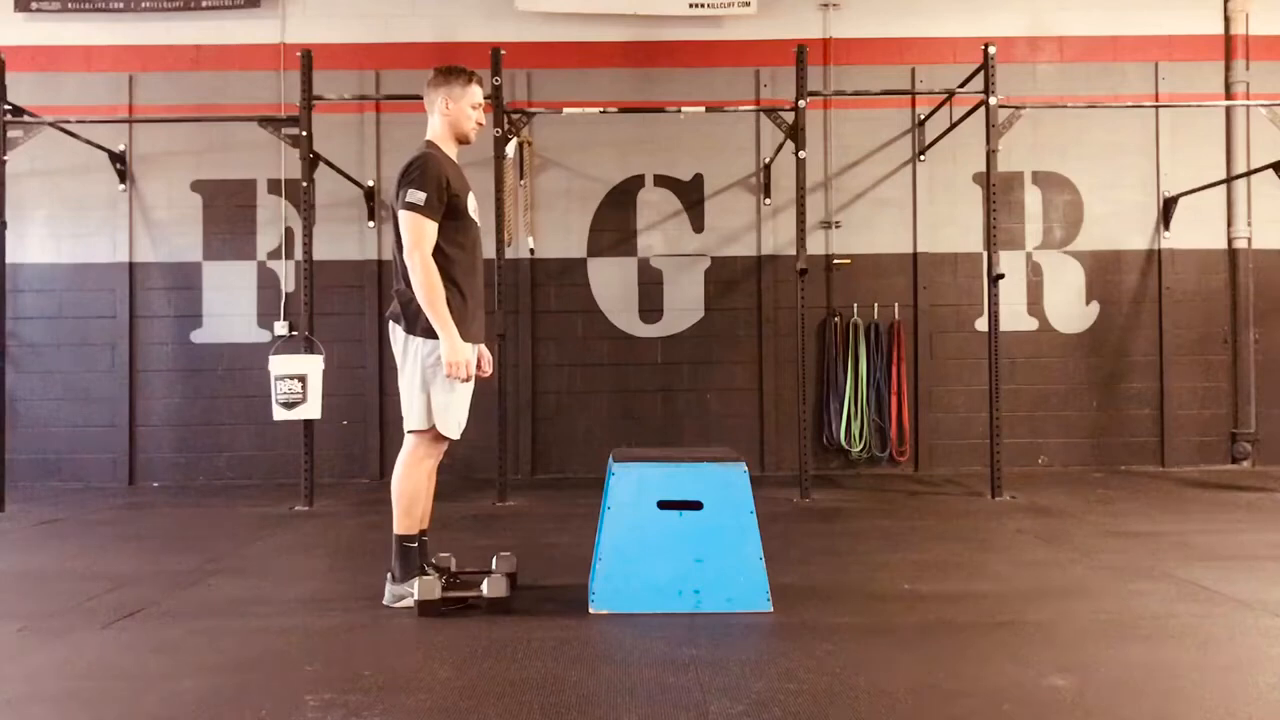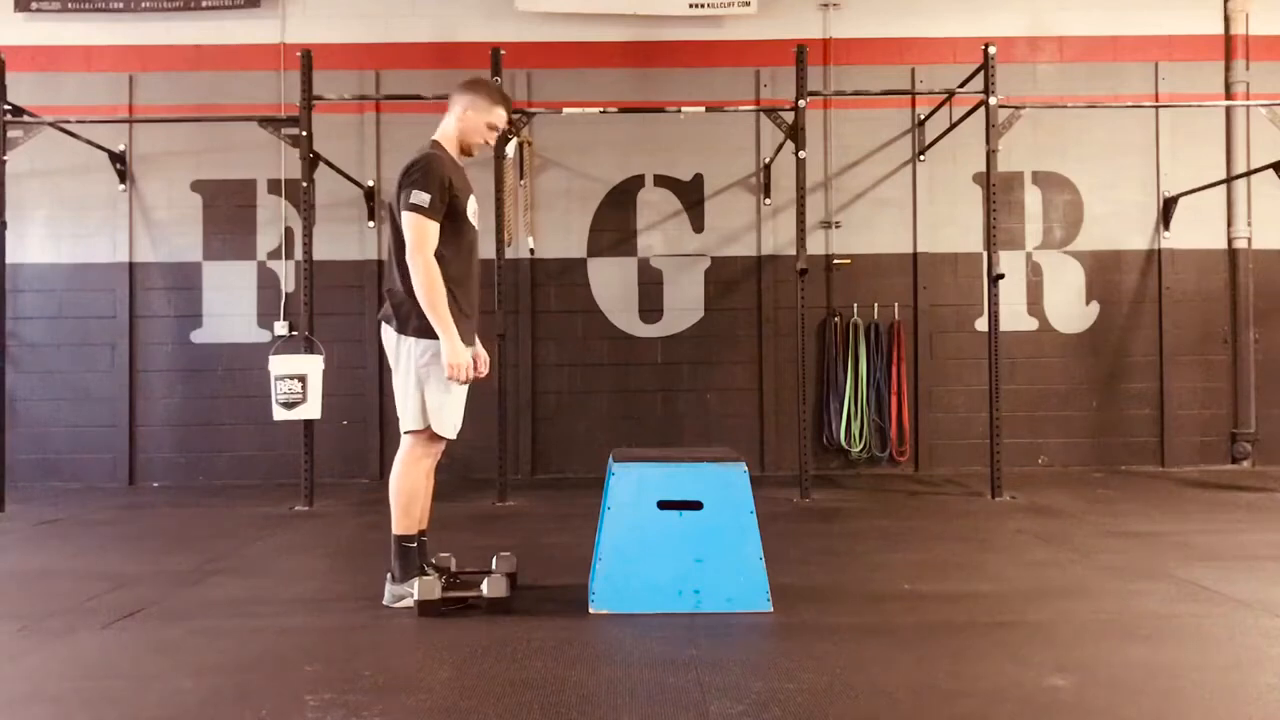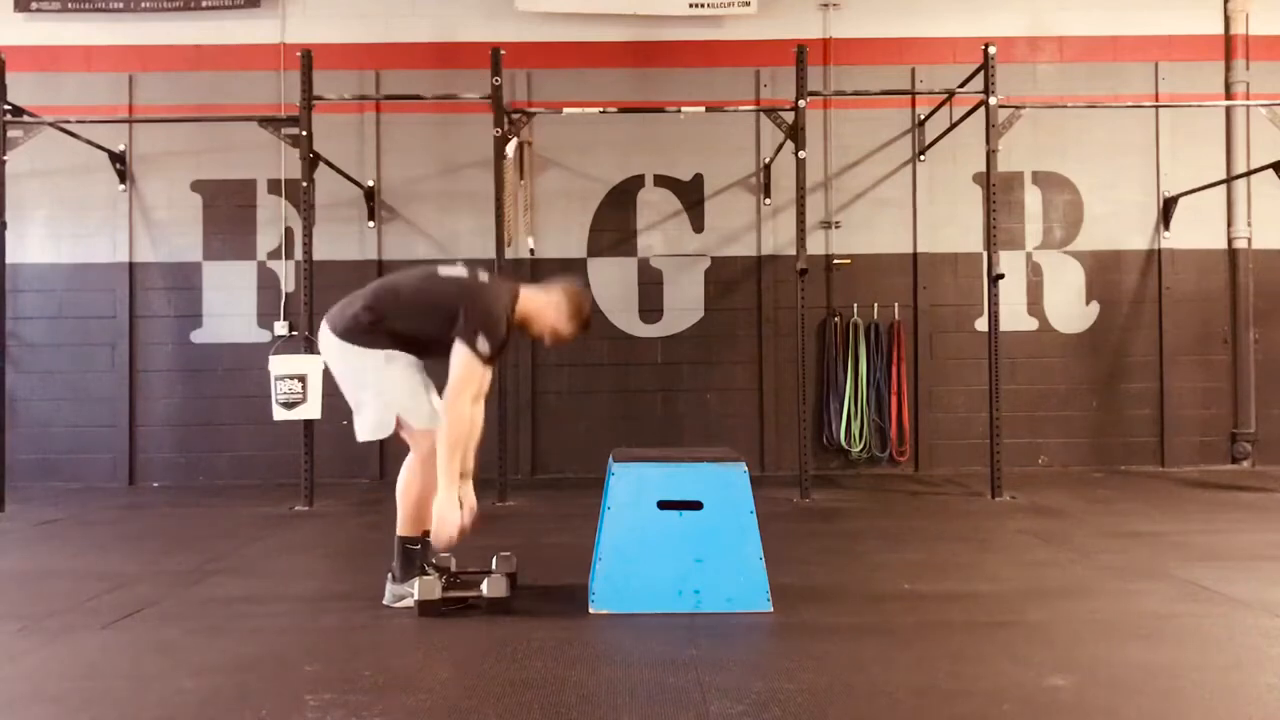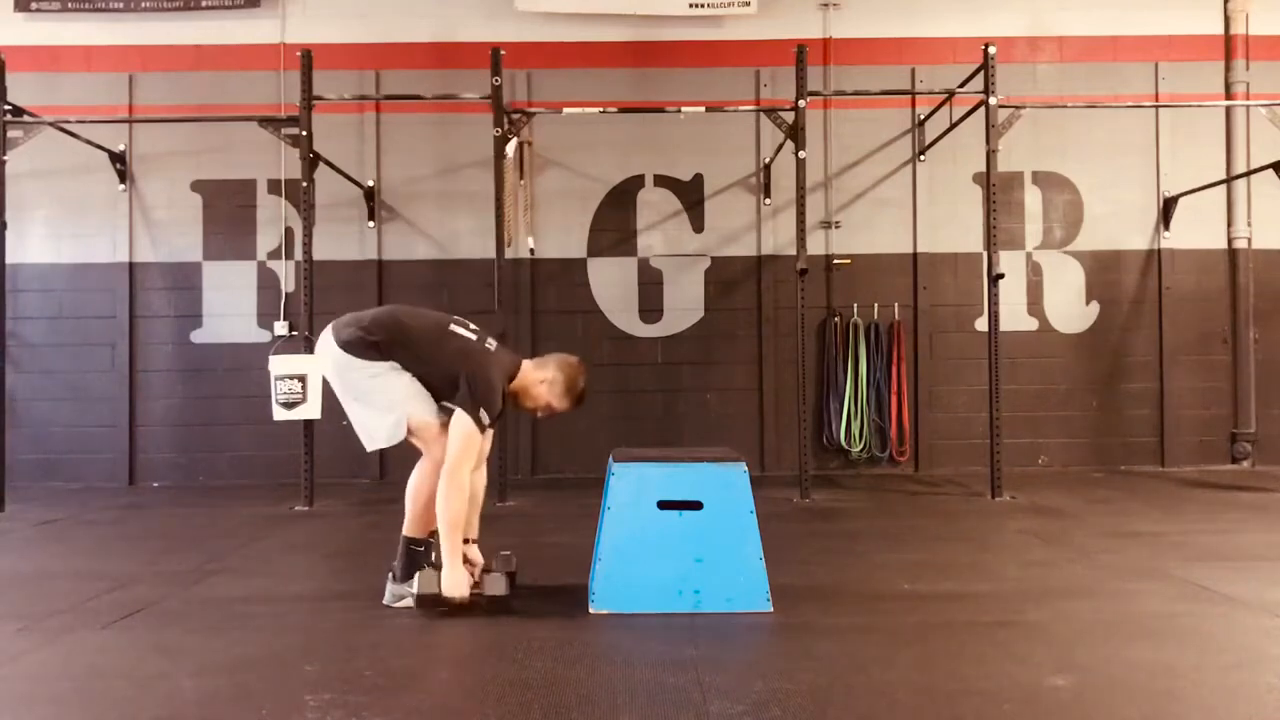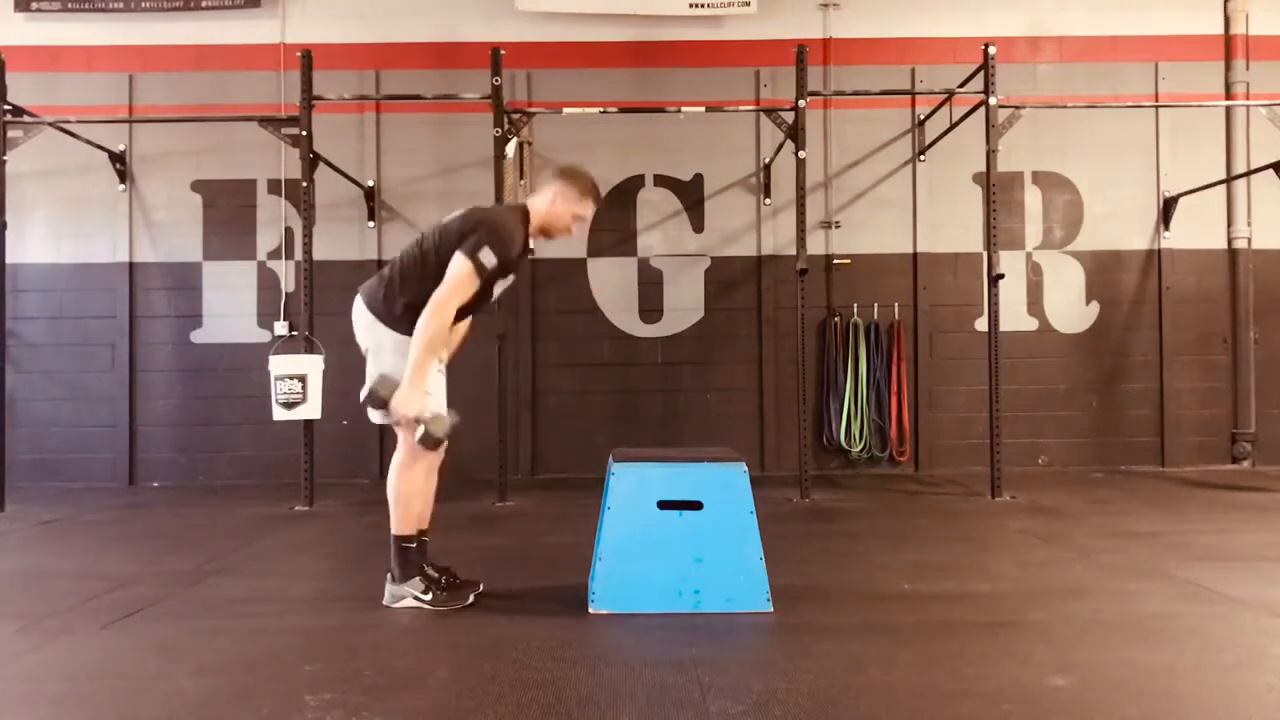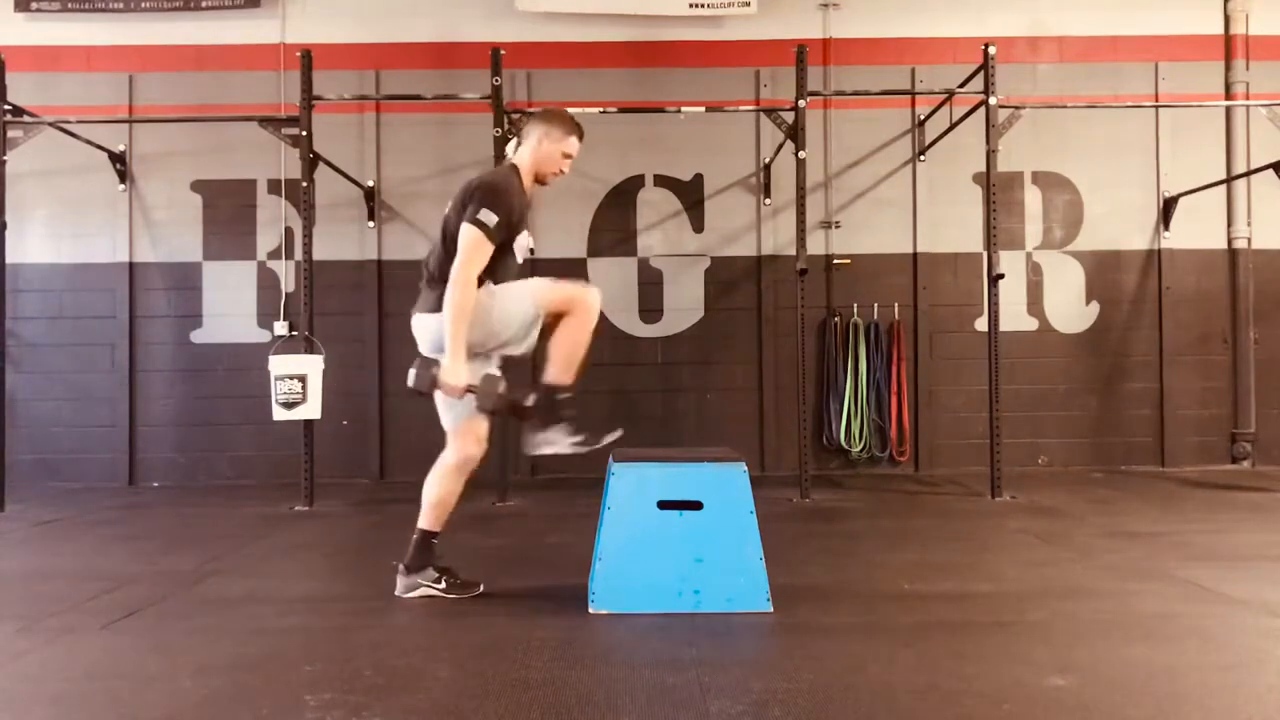
dt=0.5s
person 1, frame 1
left shoulder: (450, 172)
right shoulder: (426, 168)
right elbow: (418, 258)
left wrist: (472, 337)
right wrist: (449, 336)
left hip: (451, 334)
right hip: (433, 334)
left knee: (432, 445)
right knee: (424, 443)
left ankle: (418, 565)
right ankle: (403, 575)
person 1, frame 2
left shoulder: (451, 173)
right shoulder: (428, 169)
right elbow: (419, 259)
left wrist: (471, 338)
right wrist: (450, 338)
left hip: (445, 333)
right hip: (425, 331)
left knee: (429, 444)
right knee: (422, 442)
left ankle: (417, 563)
right ankle: (404, 574)
person 1, frame 3
left shoulder: (496, 309)
right shoulder: (488, 312)
left elbow: (473, 400)
right elbow: (458, 402)
left wrist: (465, 479)
right wrist: (446, 491)
left hip: (379, 339)
right hip: (358, 339)
left knee: (431, 445)
right knee: (428, 440)
left ankle: (418, 563)
right ankle: (405, 578)
person 1, frame 4
left shoulder: (498, 376)
right shoulder: (486, 380)
left elbow: (474, 465)
right elbow: (455, 469)
left wrist: (469, 541)
right wrist: (451, 565)
left hip: (361, 347)
right hip: (355, 350)
left knee: (440, 446)
right knee: (438, 449)
left ankle: (416, 564)
right ankle: (407, 578)
person 1, frame 5
left shoulder: (512, 236)
right shoulder: (501, 233)
left elbow: (462, 311)
right elbow: (442, 305)
left wrist: (431, 371)
right wrist: (413, 385)
left hip: (408, 322)
right hip: (393, 319)
left knee: (428, 442)
right knee: (420, 442)
left ankle: (417, 565)
right ankle: (405, 577)
person 1, frame 6
left shoulder: (512, 194)
right shoulder: (498, 192)
right elbow: (463, 275)
left wrist: (463, 352)
right wrist: (454, 357)
left hip: (463, 321)
right hip: (451, 318)
left knee: (467, 446)
right knee: (581, 299)
left ankle: (419, 566)
right ankle: (547, 422)
